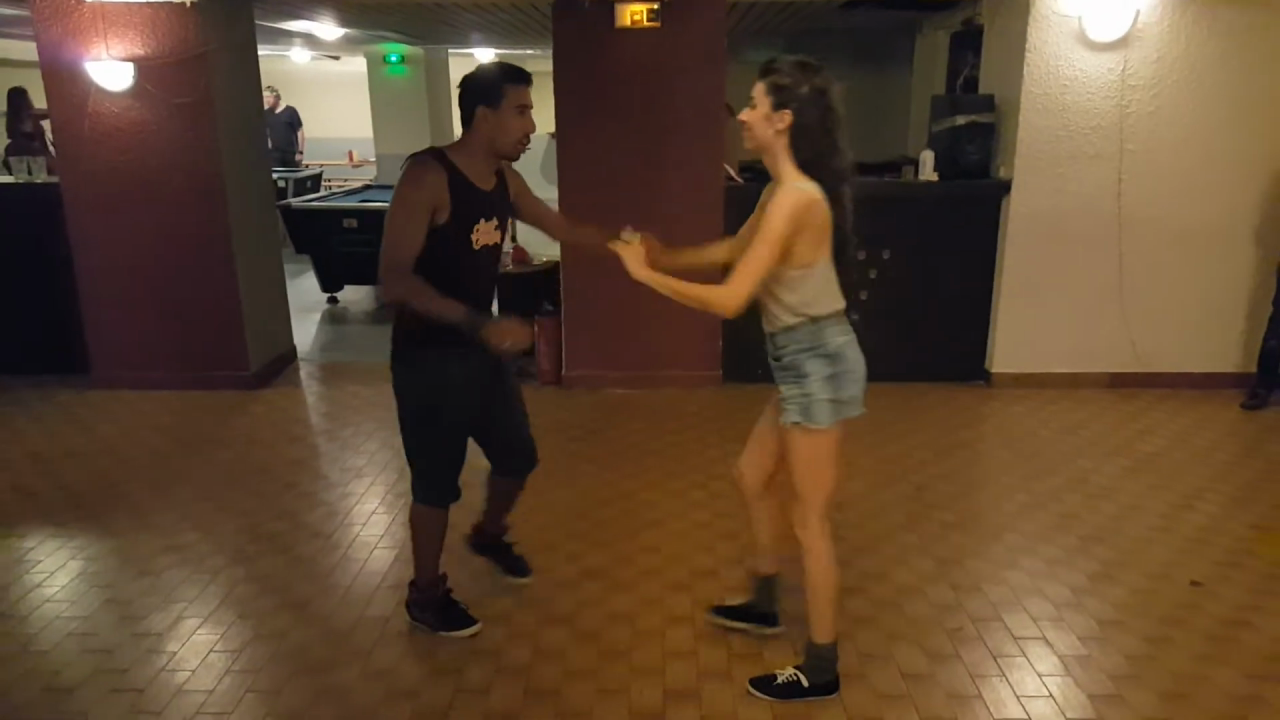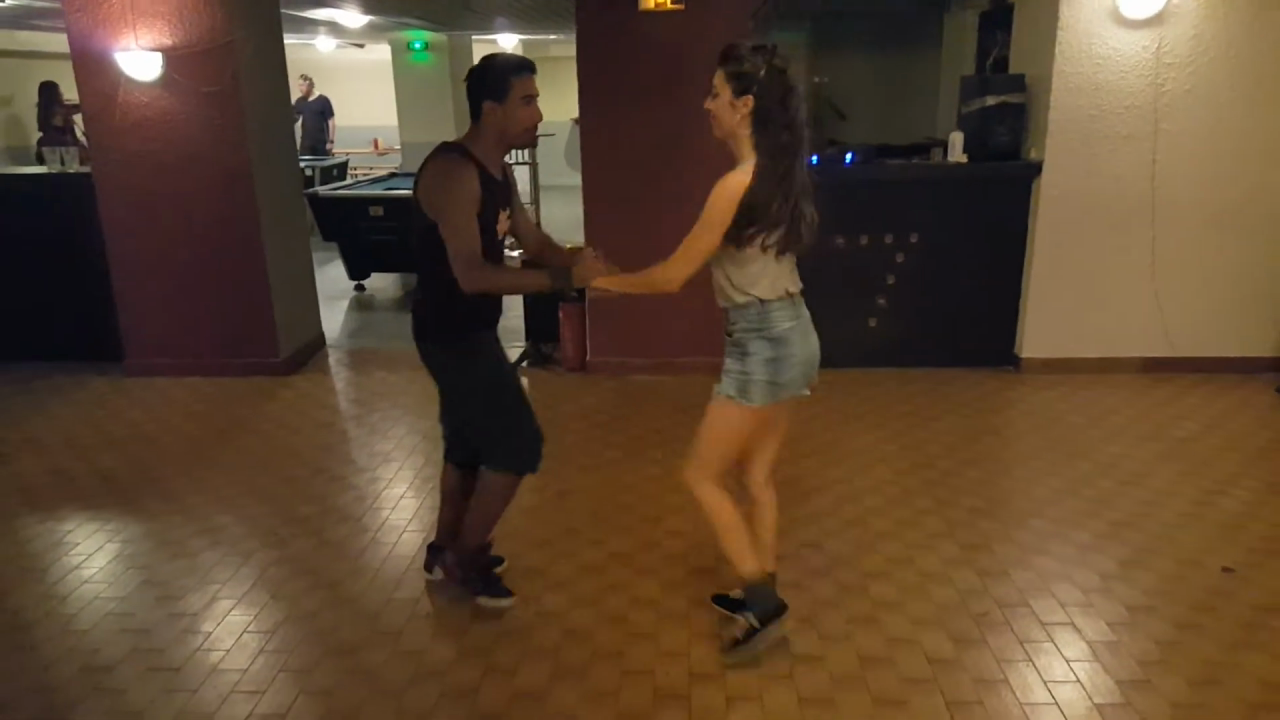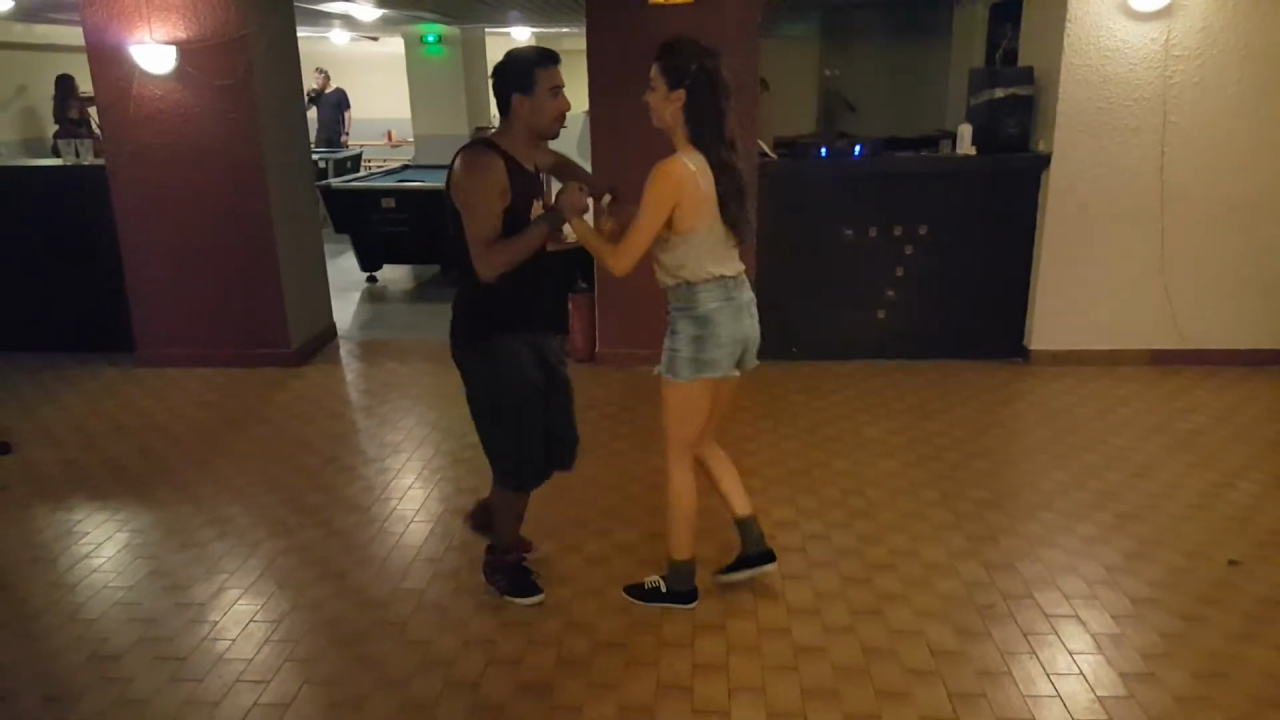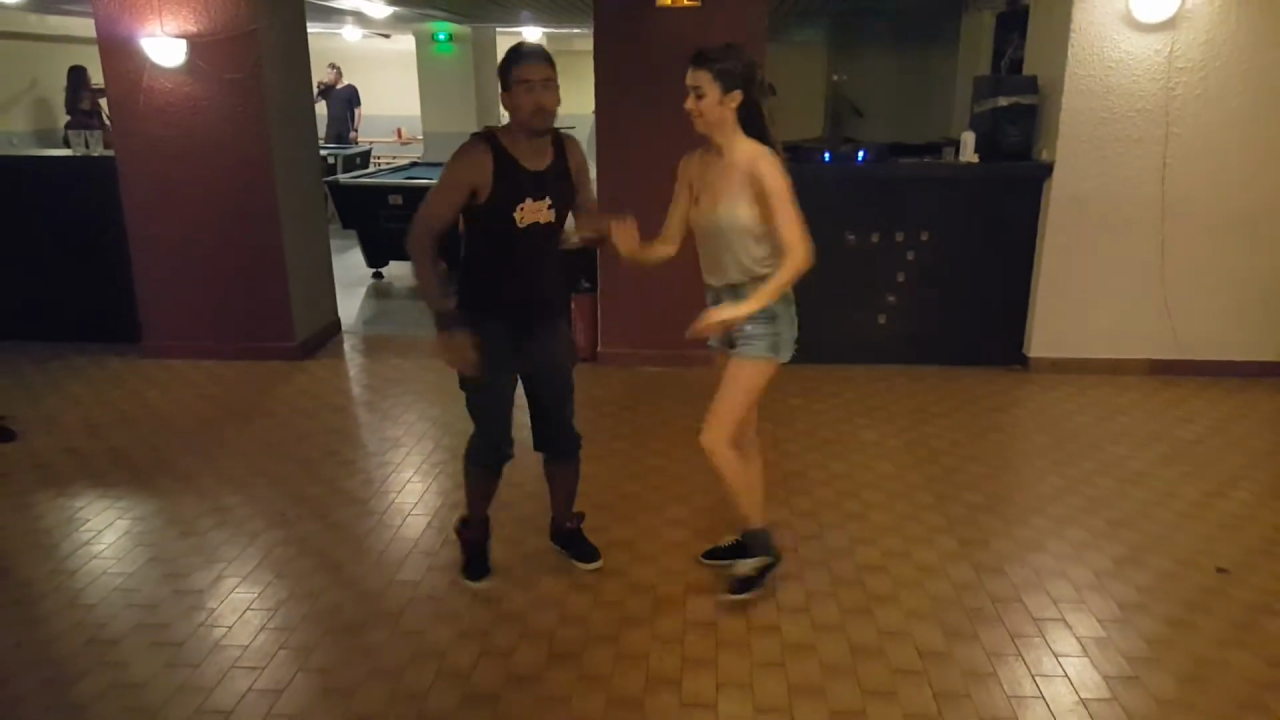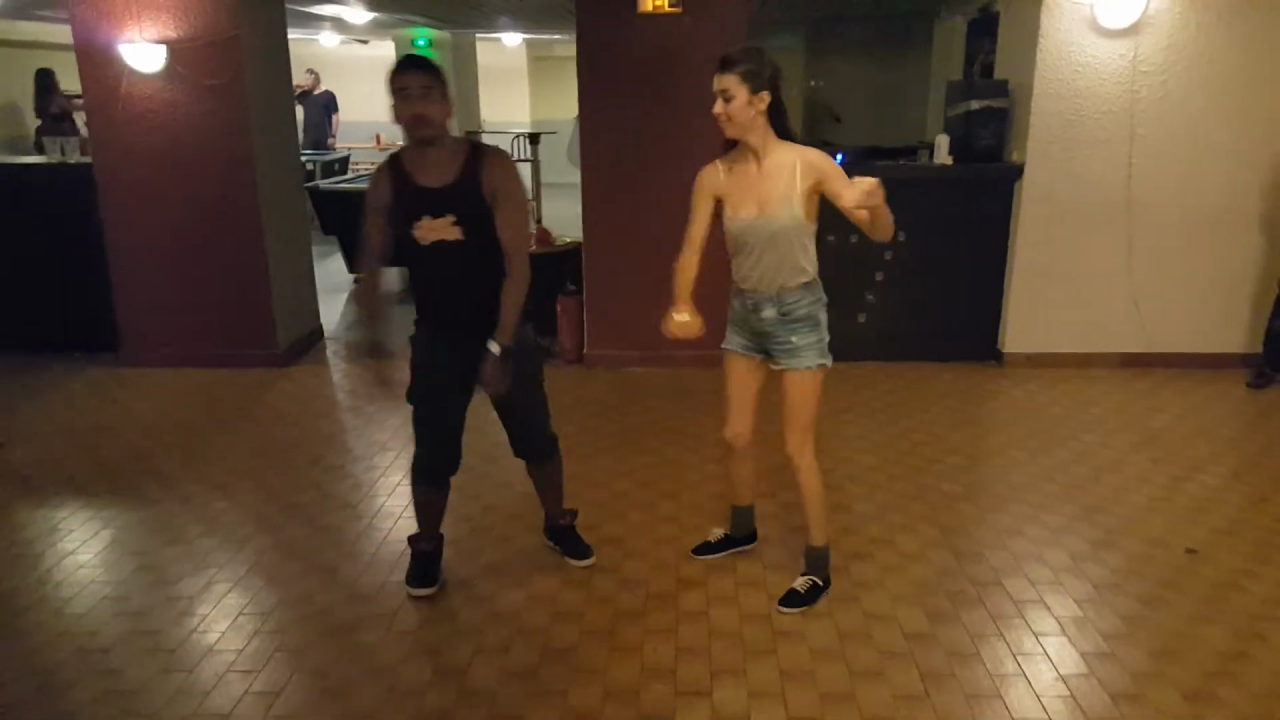
dt=0.4s
person 1, frame 1
left shoulder: (795, 199)
right shoulder: (779, 193)
left elbow: (729, 301)
right elbow: (735, 247)
left wrist: (646, 275)
right wrist: (670, 256)
left hip: (819, 364)
right hip: (800, 362)
left knee: (808, 519)
right knee: (750, 477)
left ankle: (820, 669)
right ankle: (764, 602)
person 1, frame 2
left shoulder: (739, 184)
right shoulder: (773, 175)
left elbow: (672, 277)
left wrist: (603, 281)
right wrist: (624, 276)
left hip: (764, 346)
right hip: (786, 337)
left knee: (701, 475)
right knee: (757, 476)
left ankle: (763, 599)
right ankle: (759, 593)
person 1, frame 3
left shoulder: (671, 173)
right shoulder: (716, 162)
left elbow: (619, 262)
left wrist: (576, 221)
right wrist: (624, 222)
left hip: (701, 321)
right hip: (736, 311)
left knee: (679, 457)
right knee: (702, 445)
left ankle: (680, 581)
right ankle: (753, 544)
person 1, frame 4
left shoulder: (760, 164)
right shoulder: (693, 165)
left elbow: (799, 254)
right elbow: (670, 242)
left wrist: (748, 305)
right wrist: (634, 250)
left hip: (763, 314)
right hip: (727, 309)
left knee: (715, 438)
right knee: (739, 432)
left ankle: (760, 548)
right ankle: (753, 538)
person 1, frame 5
left shoulder: (810, 164)
right shoulder: (714, 177)
left elbow: (881, 232)
right elbow: (691, 253)
left wrist: (873, 205)
right wrist: (682, 305)
left hip: (799, 313)
right hip: (745, 313)
left knee: (798, 449)
right knee: (735, 435)
left ankle: (818, 565)
right ankle: (740, 527)
person 2, frame 1
left shoulder: (506, 180)
right shoulder: (426, 178)
left elbow: (562, 228)
right elbow: (394, 279)
left wrist: (620, 241)
right wrist: (478, 324)
left hip: (485, 348)
right hip: (428, 353)
left knee: (517, 454)
right knee: (436, 478)
left ankle: (489, 534)
right ankle: (425, 593)
person 2, frame 2
left shoulder: (496, 169)
right shoulder: (452, 172)
left elbow: (531, 239)
right elbow: (470, 275)
left wrist: (573, 262)
right wrist: (561, 276)
left hip: (470, 330)
right hip: (453, 334)
left knee: (470, 443)
right knee: (518, 443)
left ankle: (447, 549)
right ankle: (466, 556)
person 2, frame 3
left shoulder: (528, 155)
right shoulder: (480, 165)
left elbow: (563, 166)
right elbow: (488, 264)
left wrist: (599, 192)
right wrist: (556, 219)
left hip: (534, 331)
right hip: (490, 338)
left knee: (558, 443)
right knee: (521, 454)
left ankle: (493, 512)
right ankle: (504, 558)
person 2, frame 4
left shoulder: (569, 151)
right shoulder: (477, 159)
left elbow: (586, 217)
right elbow: (421, 239)
left wrist: (595, 226)
right wrist: (447, 323)
left hip: (550, 320)
right hip: (488, 324)
left knee: (560, 432)
right knee: (492, 438)
left ankle: (564, 525)
right ankle: (475, 531)
person 2, frame 5
left shoulder: (493, 168)
right shoulder: (387, 181)
left elbow: (517, 263)
right elbow: (372, 268)
left wrist: (499, 348)
right wrist: (374, 347)
left hip: (501, 332)
right hip: (437, 340)
left knee: (536, 439)
right knee: (433, 454)
left ankle: (558, 523)
right ankle: (426, 546)
